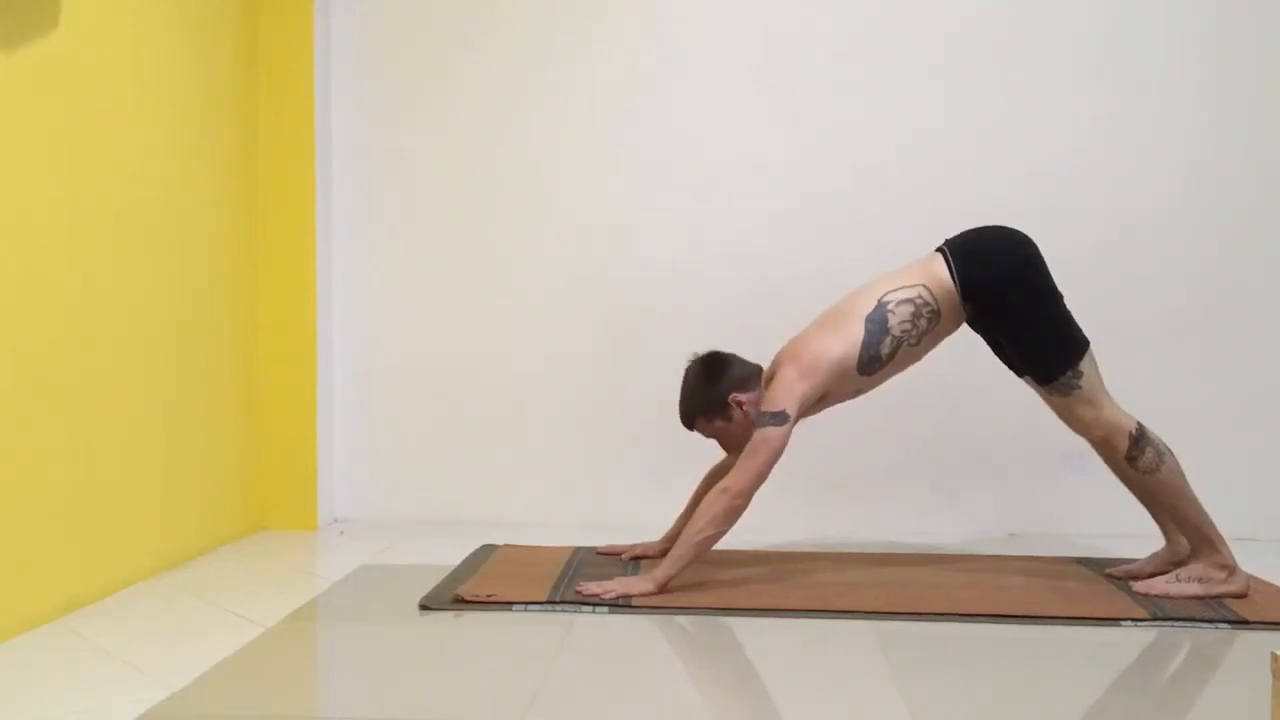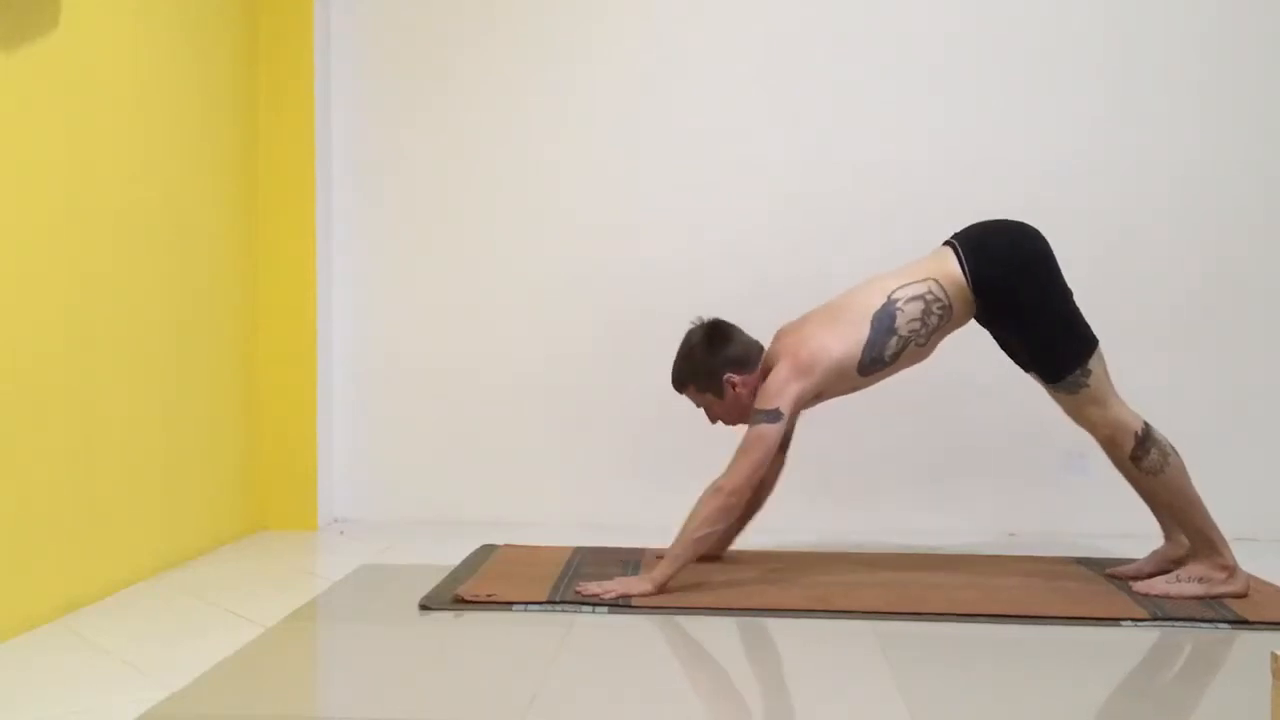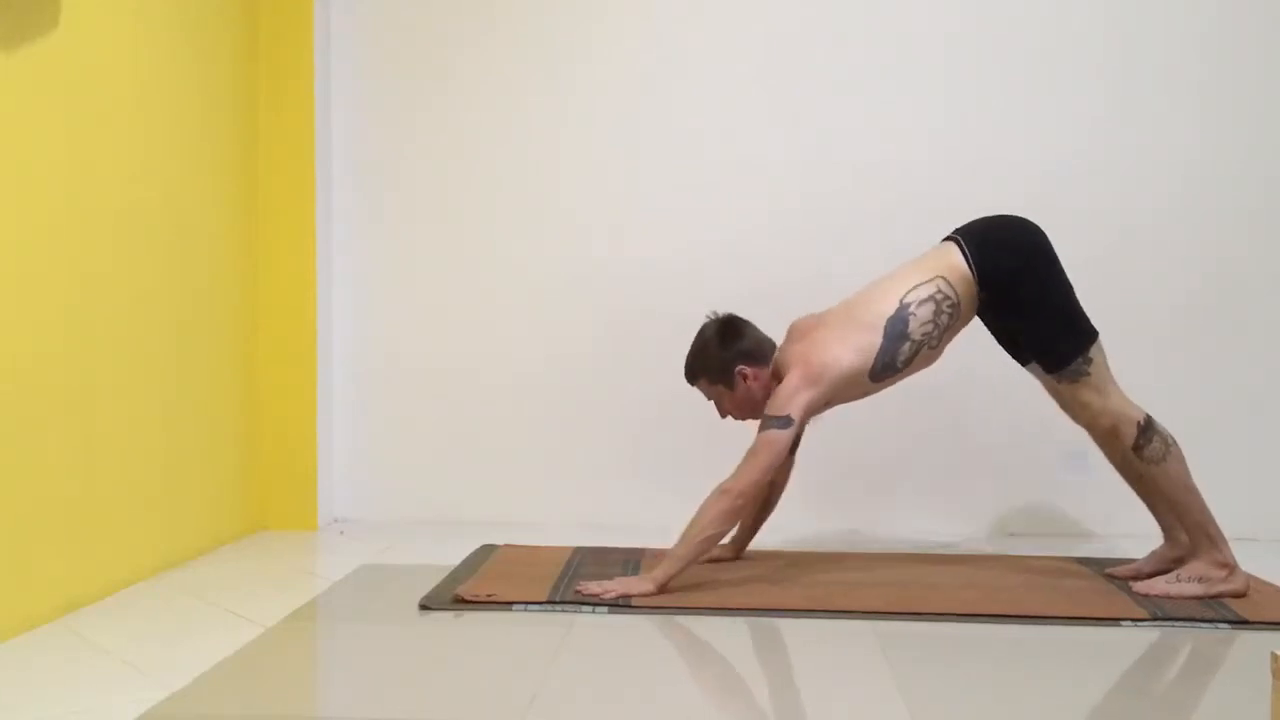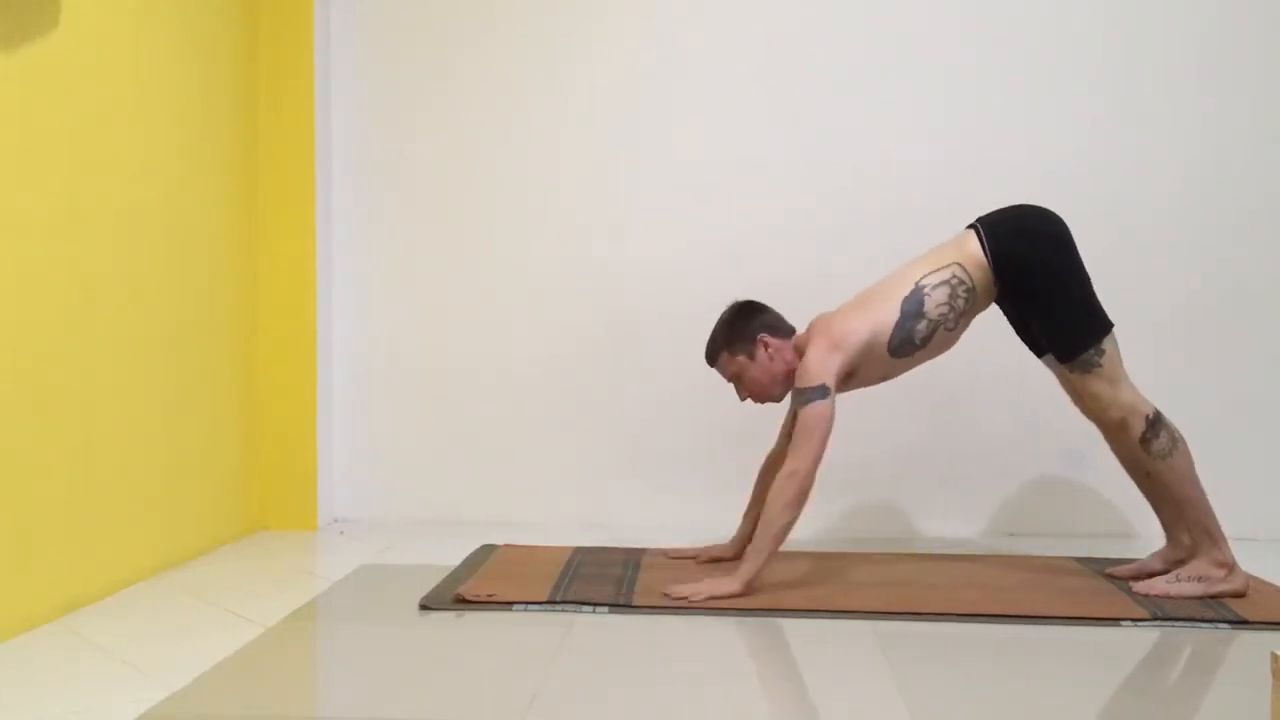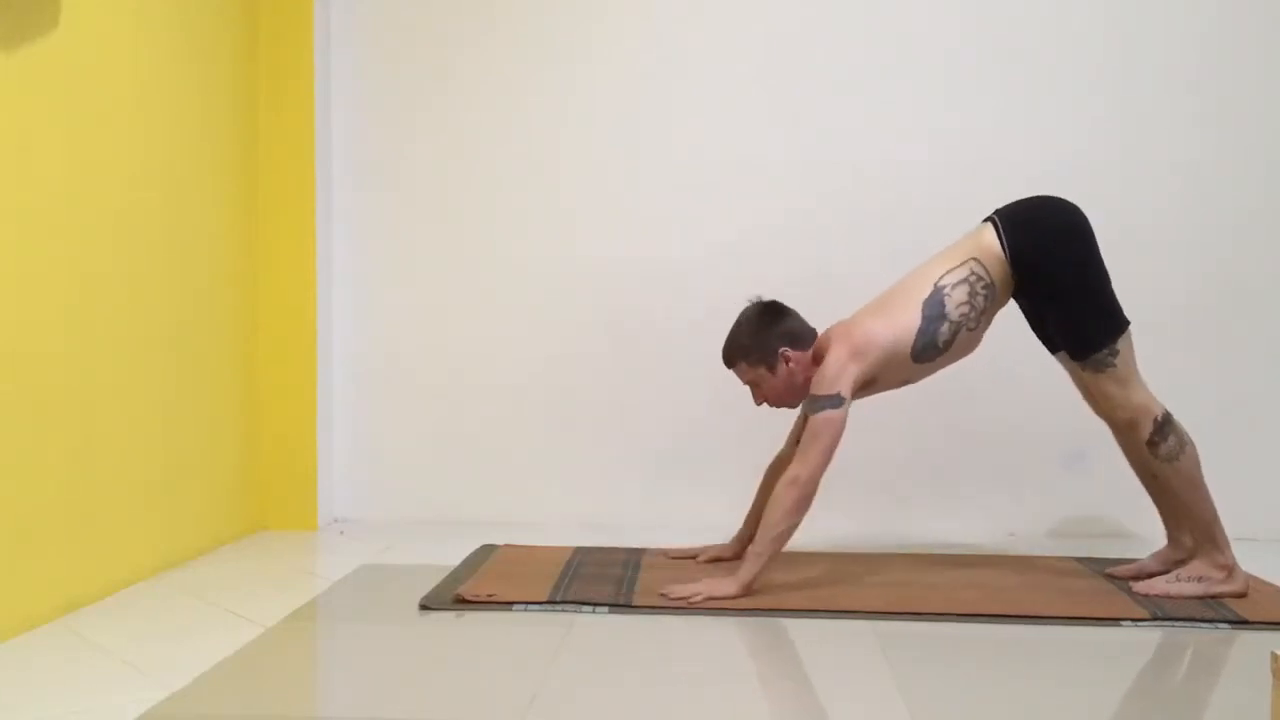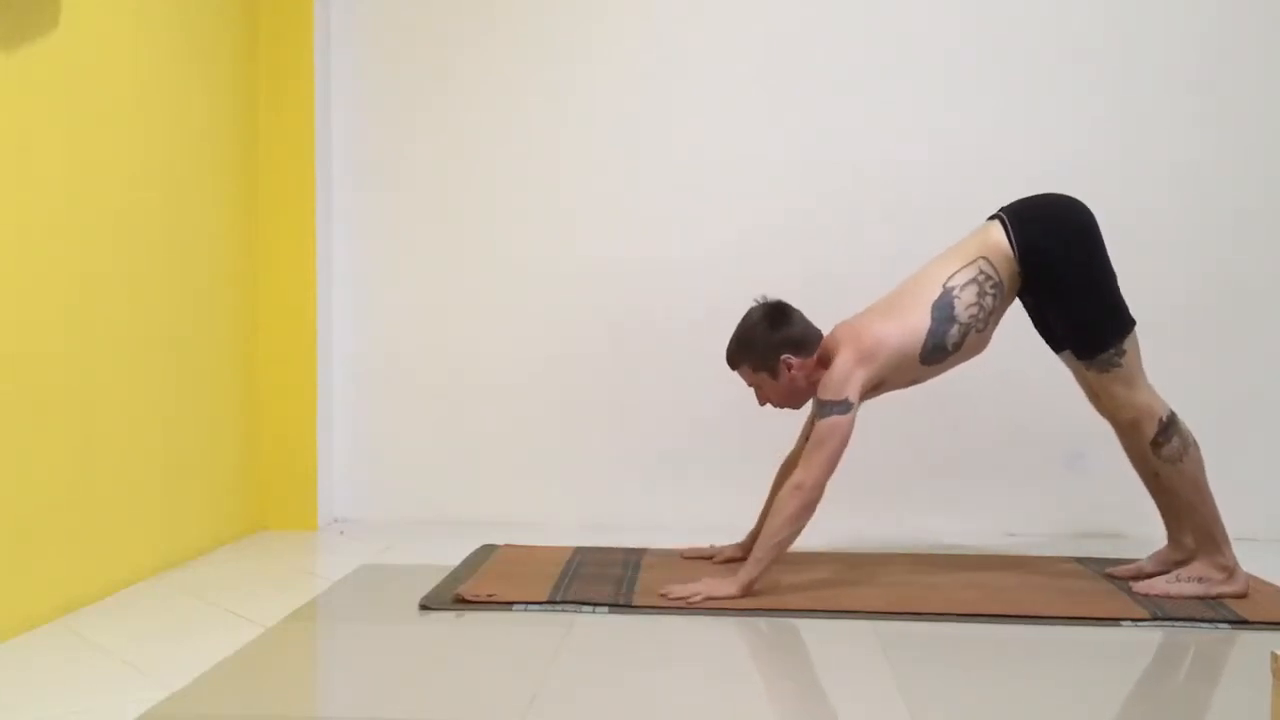
dt=0.4s
person 1, frame 1
left shoulder: (790, 387)
right shoulder: (781, 375)
left elbow: (735, 493)
right elbow: (725, 473)
left wrist: (657, 578)
right wrist: (667, 541)
left hip: (990, 271)
right hip: (977, 274)
left knee: (1098, 418)
right knee: (1089, 420)
left ankle: (1217, 561)
right ankle: (1178, 544)
person 1, frame 2
left shoulder: (786, 377)
right shoulder: (784, 348)
left elbow: (730, 489)
right elbow: (771, 462)
left wrist: (654, 577)
right wrist: (720, 541)
left hip: (1001, 265)
right hip: (985, 265)
left knee: (1106, 418)
right knee: (1095, 416)
left ankle: (1218, 562)
right ankle: (1179, 543)
person 1, frame 3
left shoulder: (802, 378)
right shoulder: (796, 339)
left elbow: (736, 490)
right elbow: (775, 468)
left wrist: (657, 577)
right wrist: (736, 546)
left hip: (1001, 259)
right hip: (984, 266)
left knee: (1105, 410)
right knee: (1091, 412)
left ankle: (1217, 560)
right ankle: (1178, 544)
person 1, frame 4
left shoulder: (819, 359)
right shoulder: (816, 352)
left elbow: (797, 476)
right elbow: (780, 458)
left wrist: (742, 577)
right wrist: (740, 542)
left hip: (1020, 247)
right hip: (1004, 257)
left knee: (1114, 404)
right knee: (1103, 408)
left ankle: (1217, 560)
right ankle: (1182, 544)
person 1, frame 5
left shoulder: (838, 364)
right shoulder: (829, 358)
left elbow: (802, 481)
right elbow: (786, 460)
left wrist: (741, 578)
right wrist: (741, 541)
left hip: (1040, 240)
right hip: (1021, 247)
left knee: (1125, 403)
right knee: (1115, 407)
left ankle: (1217, 561)
right ankle: (1183, 544)
person 1, frame 6
left shoulder: (847, 367)
right shoulder: (833, 354)
left elbow: (806, 486)
right elbow: (798, 461)
left wrist: (742, 580)
right wrist: (750, 543)
left hip: (1048, 237)
right hip: (1026, 246)
left knee: (1131, 404)
right knee: (1116, 404)
left ankle: (1219, 562)
right ankle: (1184, 545)
